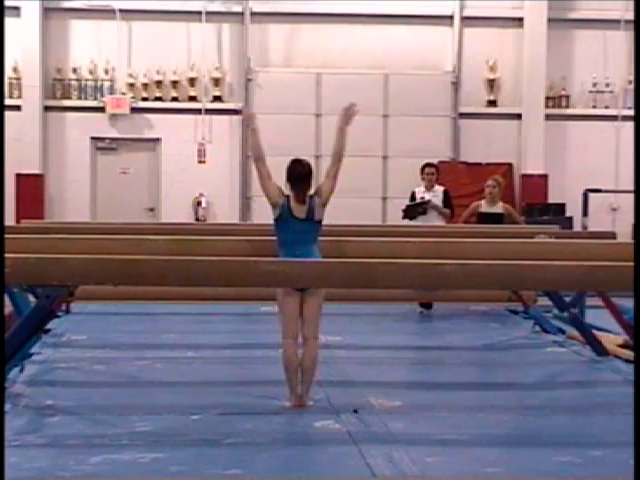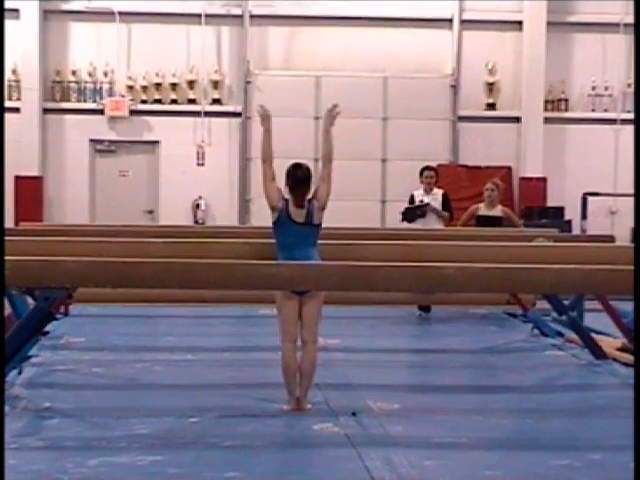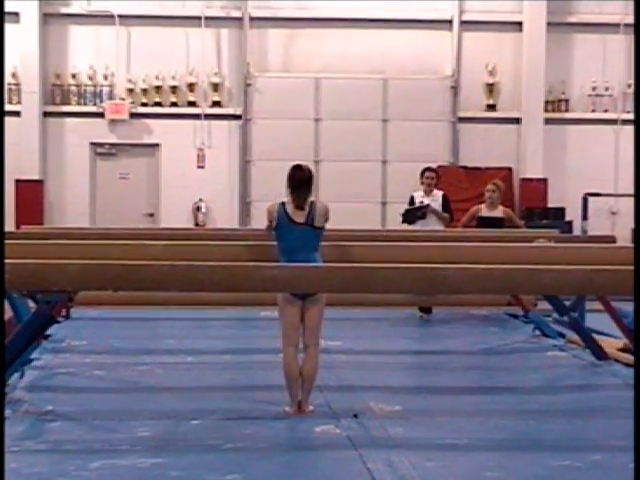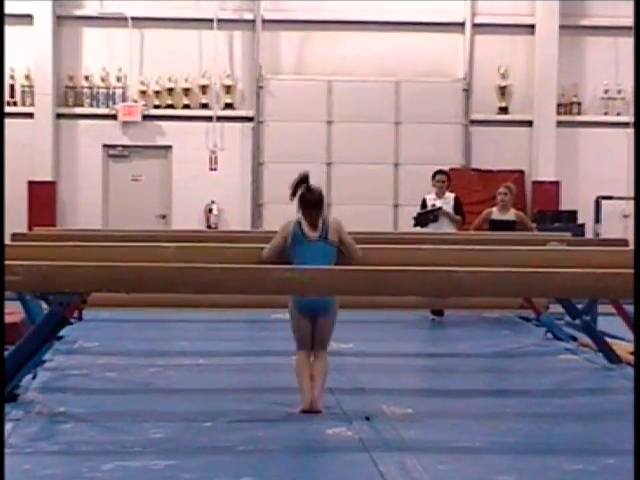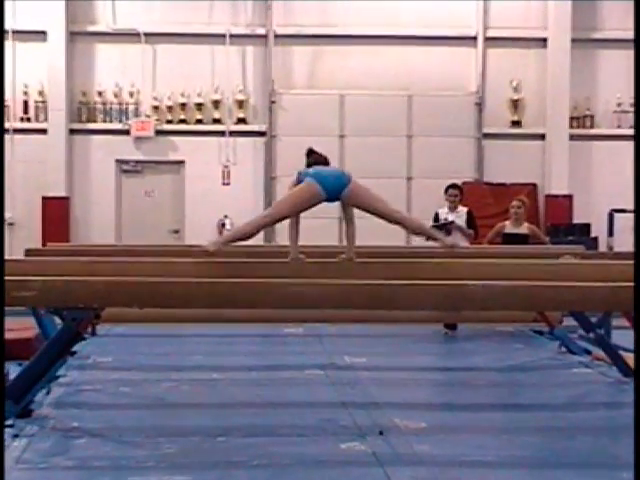
dt=0.7s
person 1, frame 1
left shoulder: (279, 203)
right shoulder: (319, 202)
left elbow: (259, 163)
right elbow: (336, 162)
left wrist: (253, 129)
right wrist: (343, 126)
left knee: (290, 338)
right knee: (311, 337)
left ankle: (294, 395)
right ankle: (305, 395)
person 1, frame 2
left shoulder: (278, 207)
right shoulder: (317, 206)
left elbow: (267, 165)
right elbow: (327, 165)
left wrist: (266, 129)
right wrist: (327, 128)
left knee: (288, 341)
right knee: (310, 341)
left ankle: (292, 399)
right ankle: (303, 398)
person 1, frame 3
left shoulder: (275, 211)
right shoulder: (321, 210)
left knee: (290, 346)
right knee: (311, 346)
left ankle: (294, 403)
right ankle: (305, 402)
person 1, frame 4
left shoulder: (291, 226)
right shoulder: (334, 225)
left elbow: (267, 257)
right elbow: (355, 256)
left hip: (301, 297)
right hip: (326, 298)
left knee: (303, 350)
right knee: (320, 350)
left ankle: (307, 398)
right ankle: (317, 398)
person 1, frame 5
left shoulder: (300, 178)
right shoulder: (337, 171)
left elbow: (293, 217)
right elbow: (350, 218)
left wrist: (294, 252)
right wrist: (350, 252)
left hip: (316, 185)
right hip: (342, 180)
left knee: (267, 217)
right knee: (396, 215)
left ankle: (217, 244)
right ankle: (443, 239)
person 2, frame 1
left shoulder: (443, 191)
right shoulder: (415, 192)
left elbow: (450, 214)
right elbow: (410, 215)
left wrist: (435, 206)
right wrist: (419, 209)
right ankle: (424, 301)
person 2, frame 2
left shoulder: (442, 195)
right shoulder: (414, 195)
left elbow: (449, 217)
right elbow: (408, 218)
left wrist: (434, 209)
right wrist: (418, 212)
right ankle: (423, 304)
person 2, frame 3
left shoulder: (442, 196)
right shoulder: (414, 197)
left elbow: (449, 218)
right elbow: (408, 220)
left wrist: (434, 211)
right wrist: (418, 213)
left ankle: (426, 306)
right ankle: (424, 306)
person 2, frame 4
left shoulder: (454, 198)
right shoulder: (426, 199)
left elbow: (461, 221)
right elbow: (421, 223)
left wrist: (446, 214)
right wrist: (429, 216)
left ankle: (438, 309)
right ankle: (436, 310)
person 2, frame 5
left shoulder: (467, 212)
right shoulder: (439, 213)
left elbow: (474, 235)
left wrist: (459, 227)
right wrist: (442, 230)
left ankle: (451, 323)
right ankle: (449, 323)
